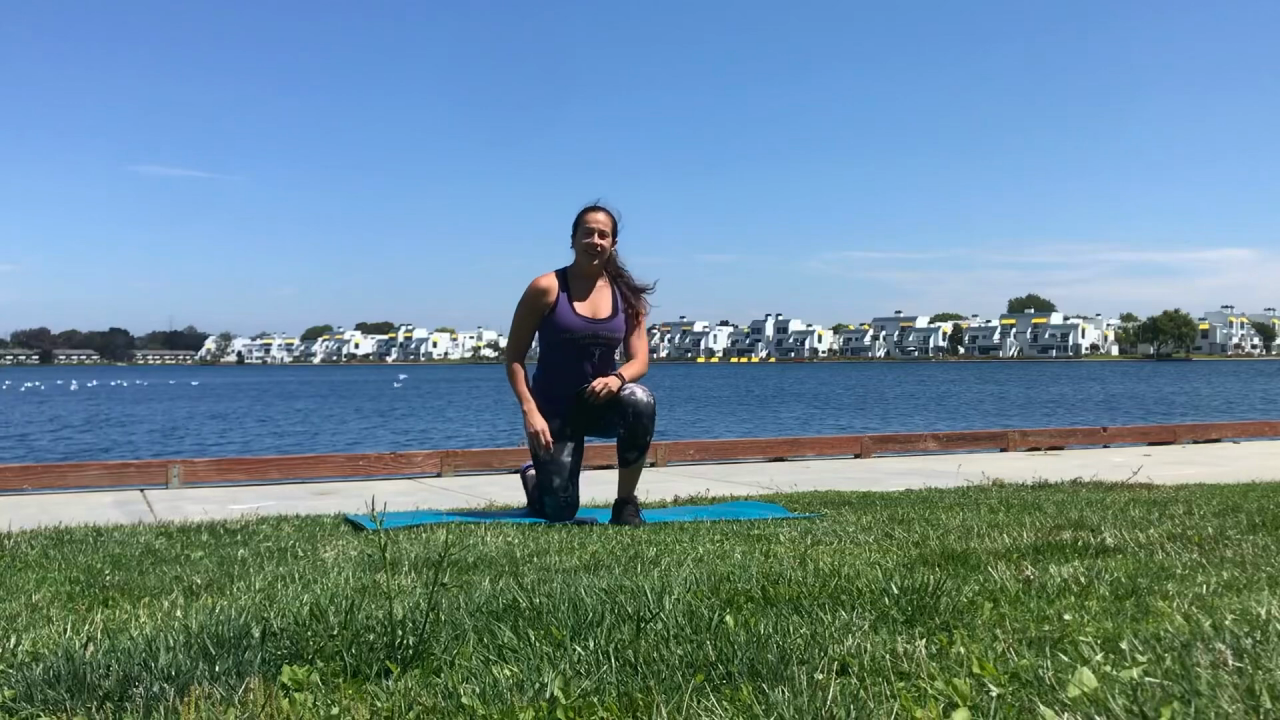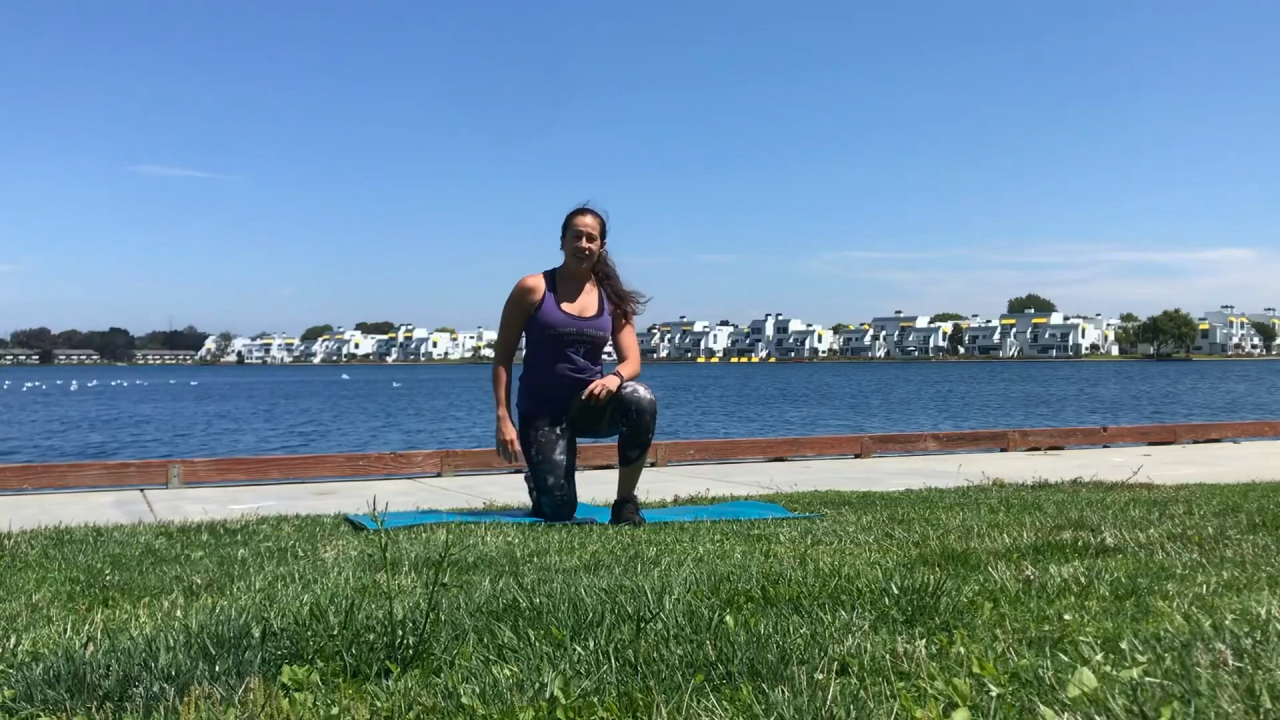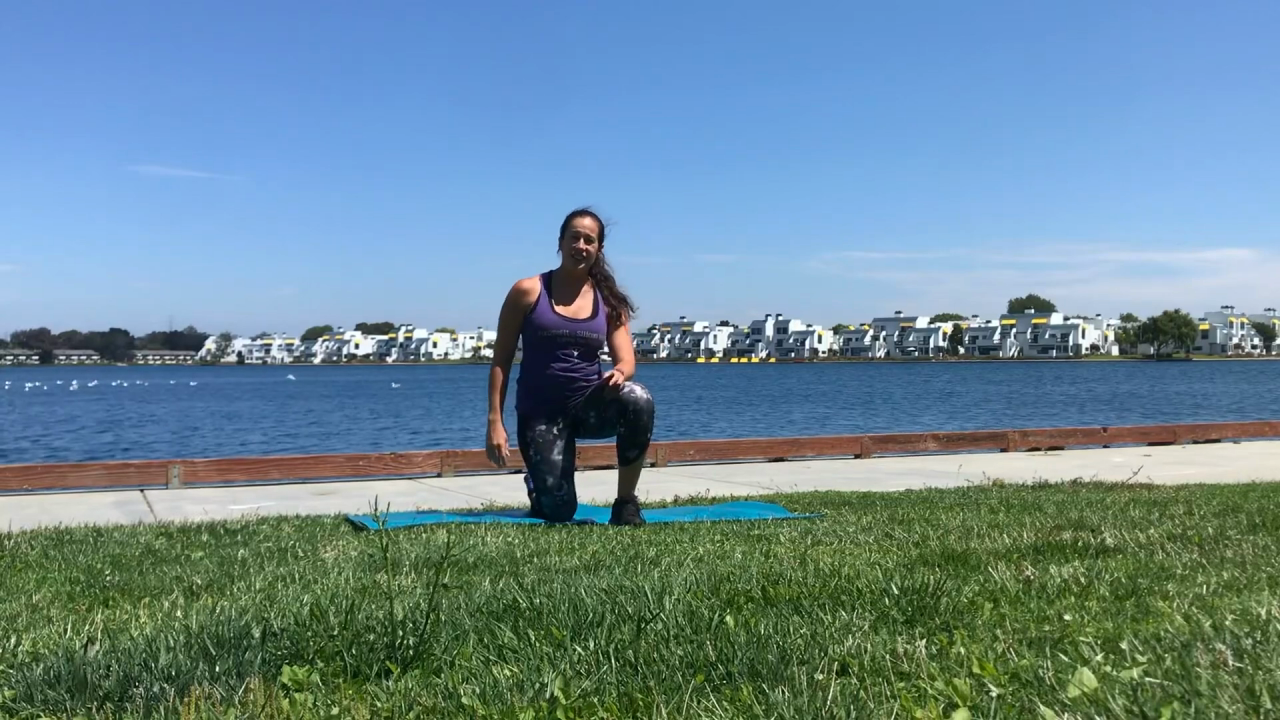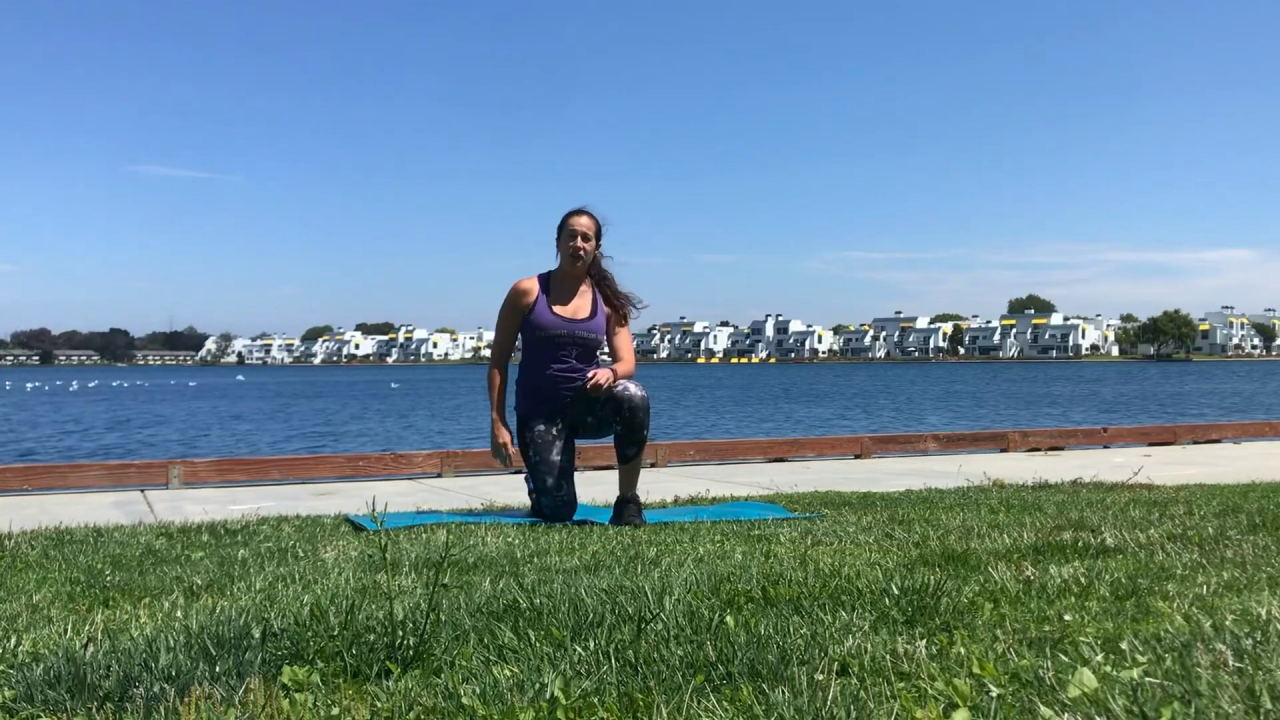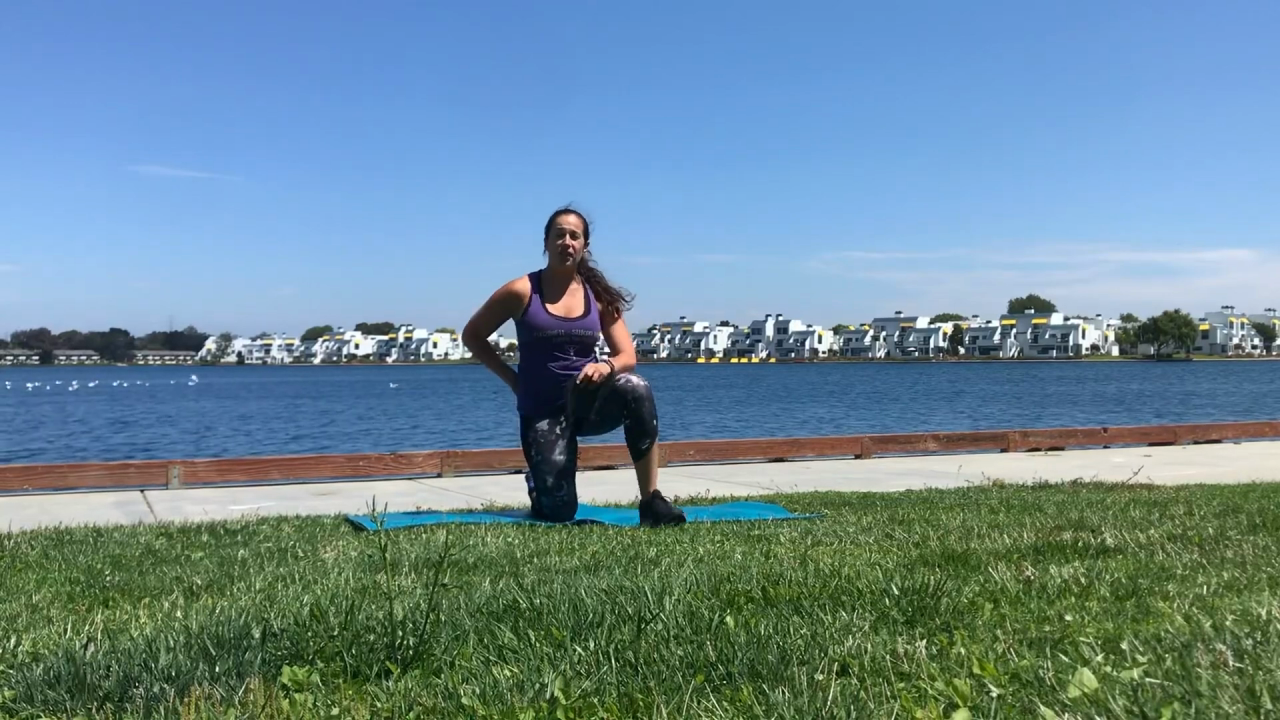
dt=0.4s
person 1, frame 1
left shoulder: (627, 295)
right shoulder: (546, 289)
left elbow: (640, 360)
right elbow: (514, 356)
left wrist: (618, 377)
right wrist: (531, 411)
left hip: (602, 402)
right hip: (554, 411)
left knee: (640, 400)
right knee: (560, 511)
left ankle: (626, 502)
right ankle: (533, 478)
person 1, frame 2
left shoulder: (612, 297)
right shoulder: (532, 289)
left elbow: (632, 361)
right elbow: (502, 356)
left wrist: (615, 378)
right wrist: (504, 417)
left hip: (591, 404)
right hip: (542, 411)
left knee: (641, 399)
right knee: (558, 510)
left ankle: (626, 502)
right ankle: (539, 483)
person 1, frame 3
left shoulder: (609, 300)
right shoulder: (528, 291)
left elbow: (627, 360)
right elbow: (501, 360)
left wrist: (619, 373)
right wrist: (495, 421)
left hip: (590, 404)
right hip: (540, 413)
left knee: (638, 399)
right knee: (559, 511)
left ankle: (626, 502)
right ankle: (537, 485)
person 1, frame 4
left shoulder: (608, 300)
right shoulder: (527, 292)
left elbow: (627, 362)
right elbow: (498, 360)
left wrist: (609, 373)
right wrist: (498, 422)
left hip: (589, 406)
right hip: (540, 413)
left knee: (633, 396)
right knee: (559, 511)
left ankle: (628, 501)
right ankle: (537, 486)
person 1, frame 5
left shoulder: (600, 295)
right shoulder: (522, 291)
left elbow: (627, 356)
right elbow: (472, 335)
left wrist: (608, 366)
right wrist: (512, 379)
left hip: (592, 402)
right hip: (542, 411)
left knee: (635, 388)
right knee: (558, 512)
left ankle: (652, 500)
right ankle: (539, 485)
